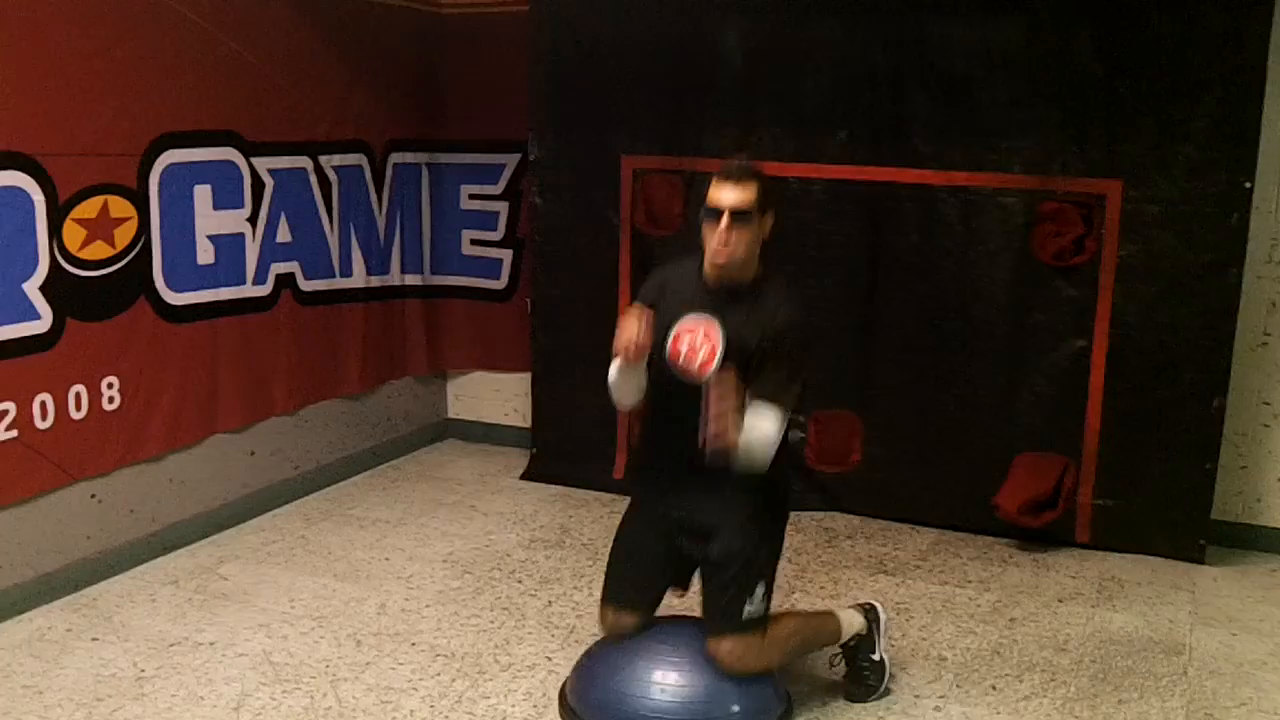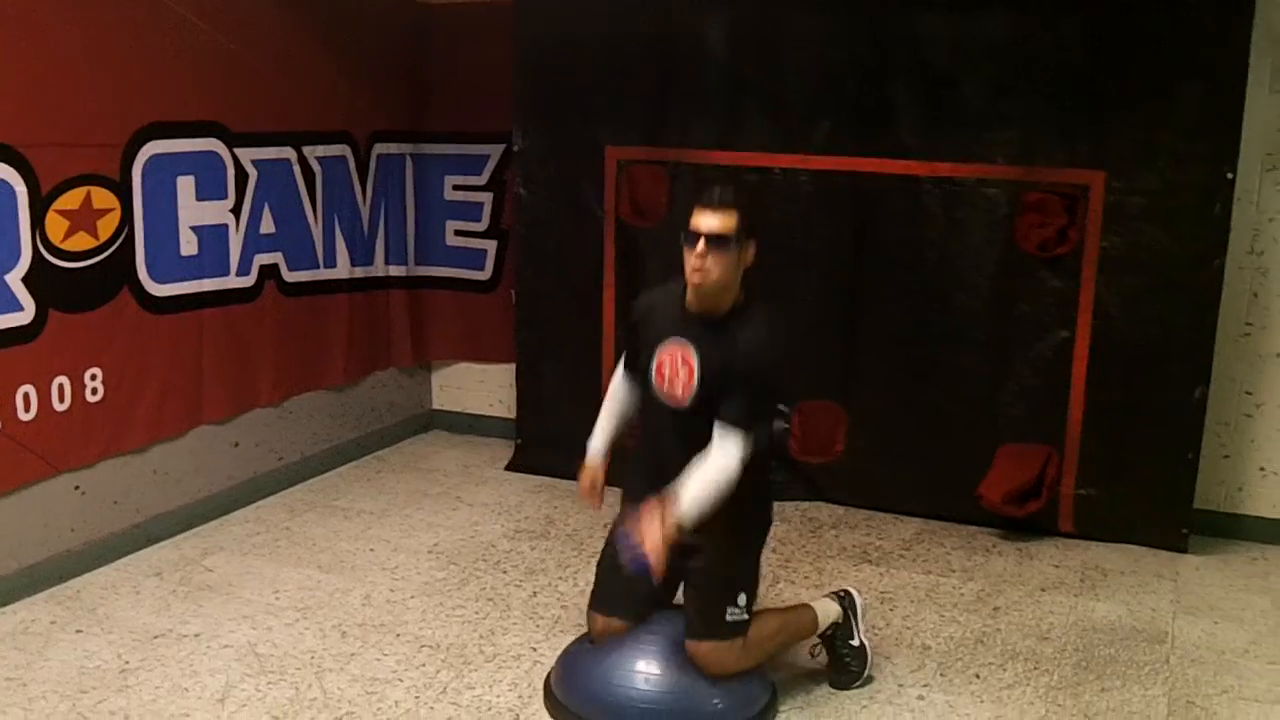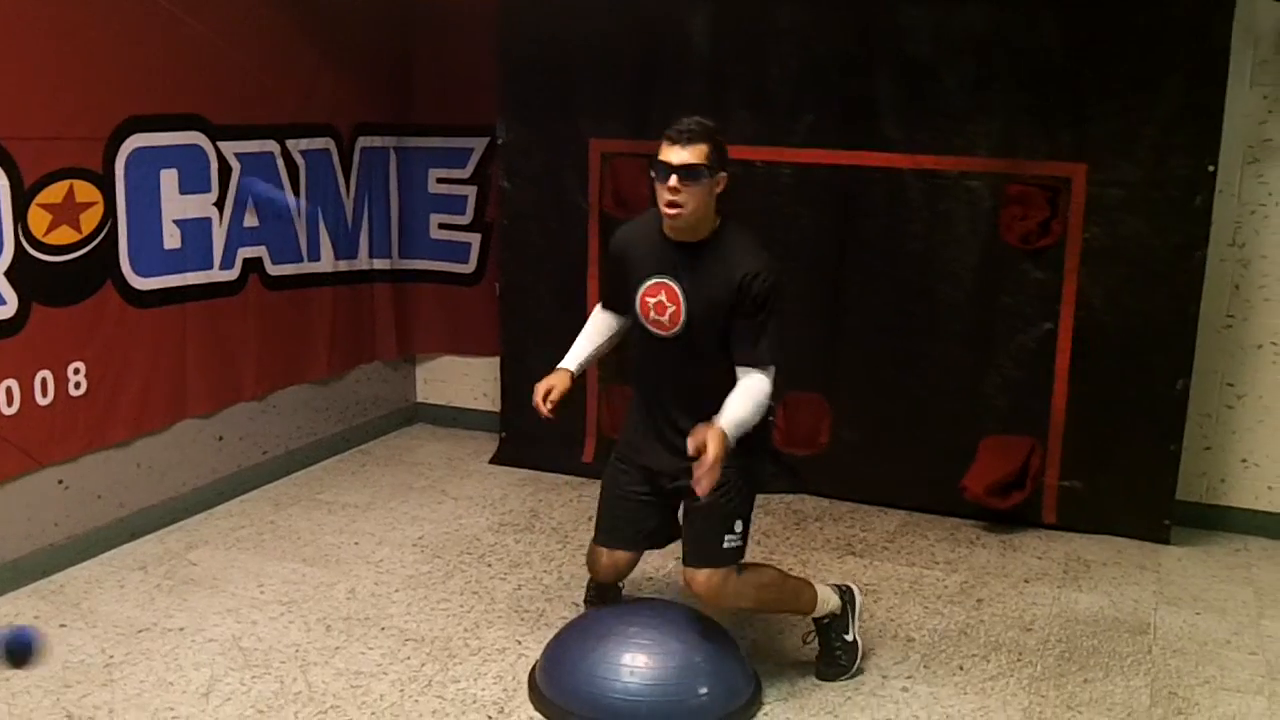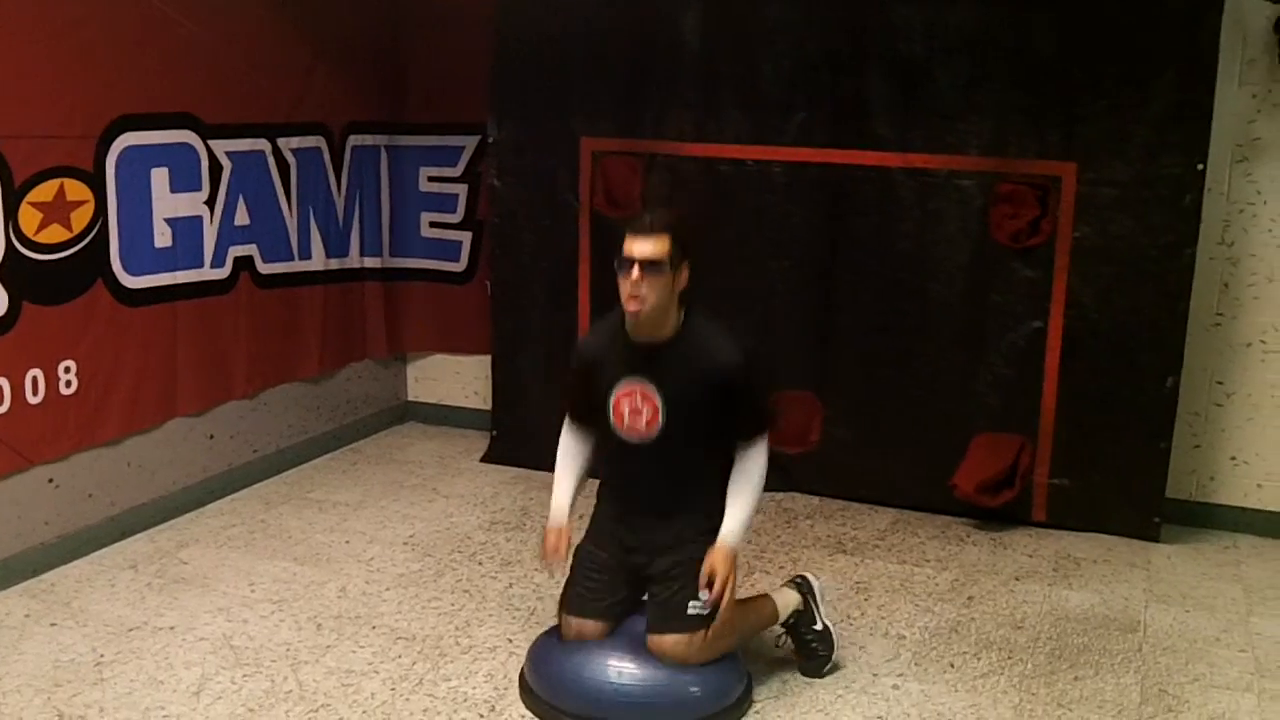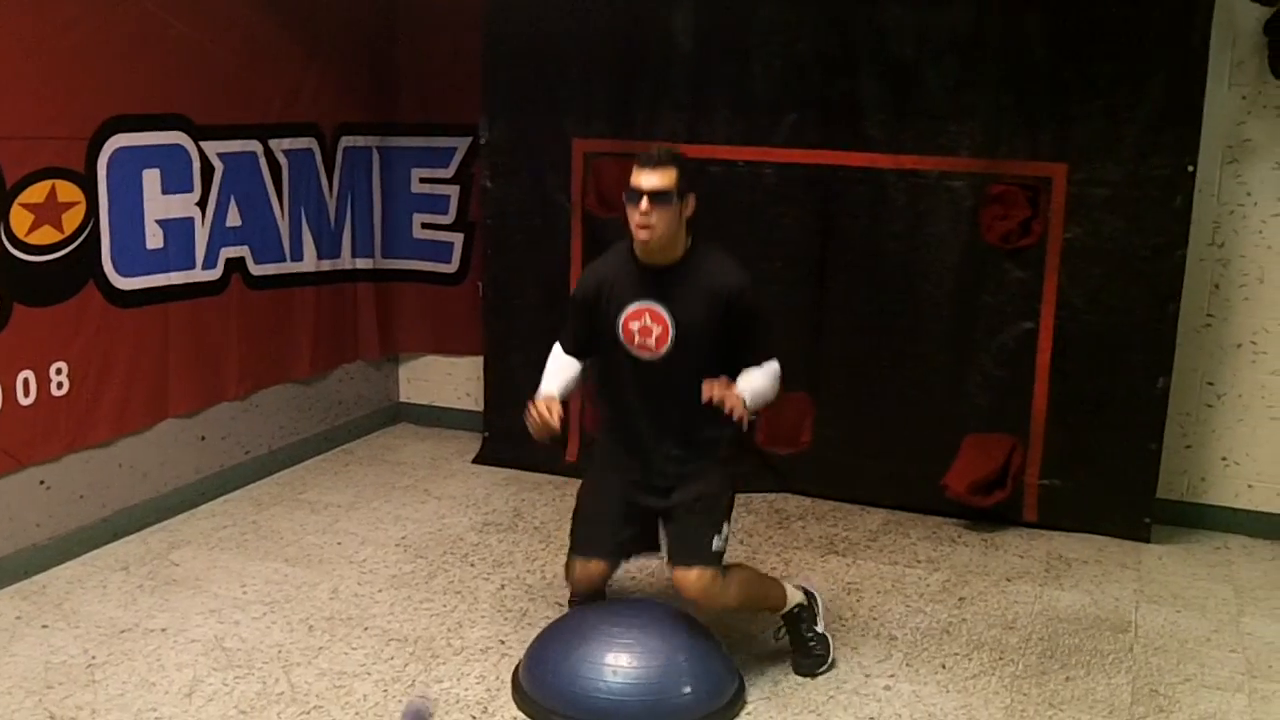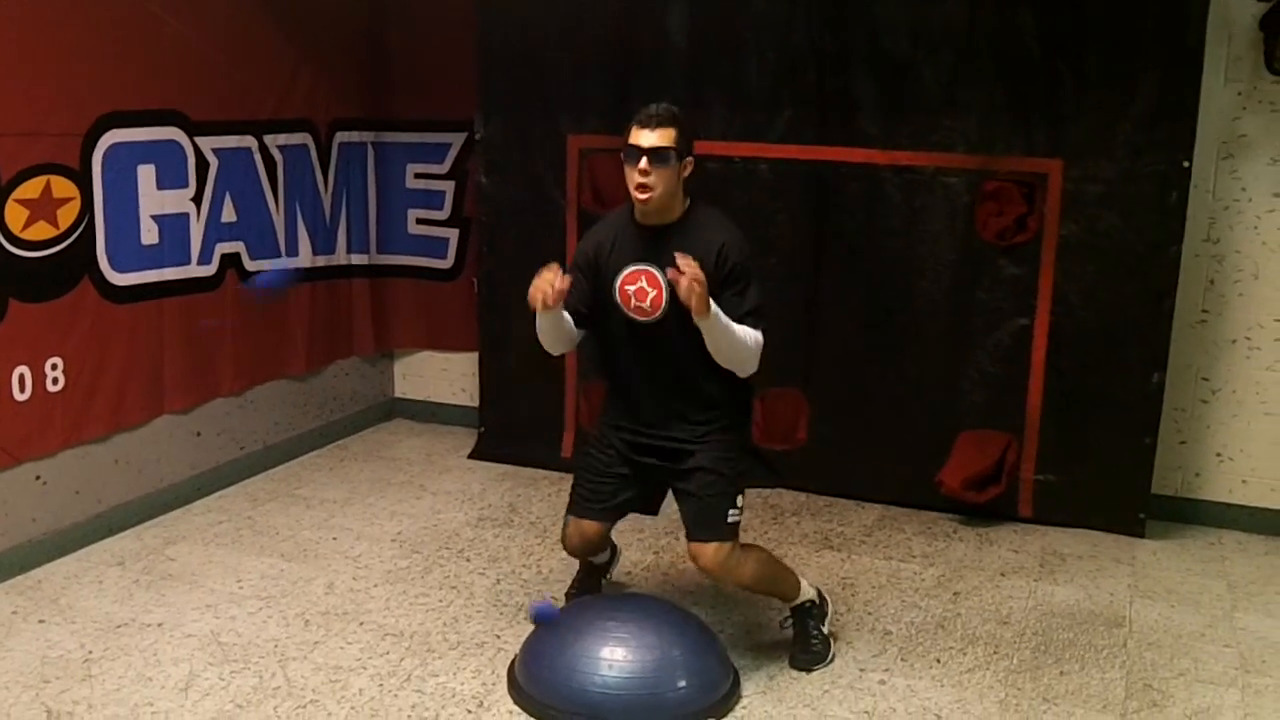
dt=0.3s
person 1, frame 1
left shoulder: (778, 317)
right shoulder: (664, 287)
left elbow: (766, 440)
right elbow: (625, 394)
left wrist: (736, 430)
right wrist: (629, 359)
left hip: (739, 499)
right hip: (660, 487)
left knee: (737, 653)
right knee: (617, 623)
left ankle: (855, 625)
right ankle: (666, 575)
person 1, frame 2
left shoulder: (752, 344)
right shoulder: (651, 309)
left elbow: (728, 452)
left wrist: (674, 515)
right wrist: (596, 451)
left hip: (724, 513)
right hip: (649, 495)
left knee: (714, 655)
right knee: (604, 629)
left ankle: (833, 614)
right ankle: (649, 590)
person 1, frame 3
left shoulder: (745, 270)
right shoulder: (630, 243)
left elbow: (757, 383)
left wrist: (721, 429)
right wrist: (566, 369)
left hip: (717, 443)
right hip: (647, 431)
left knee: (710, 585)
right knee: (606, 565)
left ankle: (831, 605)
right ankle: (606, 592)
person 1, frame 4
left shoulder: (718, 360)
right shoulder: (595, 349)
left elbow: (753, 447)
right elbow: (578, 429)
left wrist: (729, 541)
right wrist: (559, 513)
left hip: (693, 520)
right hip: (619, 516)
left knee: (676, 647)
right knee: (578, 634)
left ankle: (794, 601)
right ankle: (631, 591)
person 1, frame 5
left shoulder: (722, 280)
right shoulder: (603, 276)
left elbow: (769, 371)
right elbow: (571, 350)
left wrist: (742, 393)
right wrist: (549, 393)
left hip: (698, 456)
right hip: (622, 451)
left knee: (698, 584)
right knee: (583, 575)
left ankle: (797, 604)
right ankle: (604, 583)
person 1, frame 6
left shoulder: (718, 241)
right shoulder: (603, 240)
left elbow: (748, 359)
right elbow: (560, 339)
left wrist: (706, 311)
right wrist: (549, 306)
left hip: (708, 425)
right hip: (627, 419)
left knee: (715, 558)
right knee: (579, 536)
left ankle: (807, 600)
right ankle: (600, 562)
